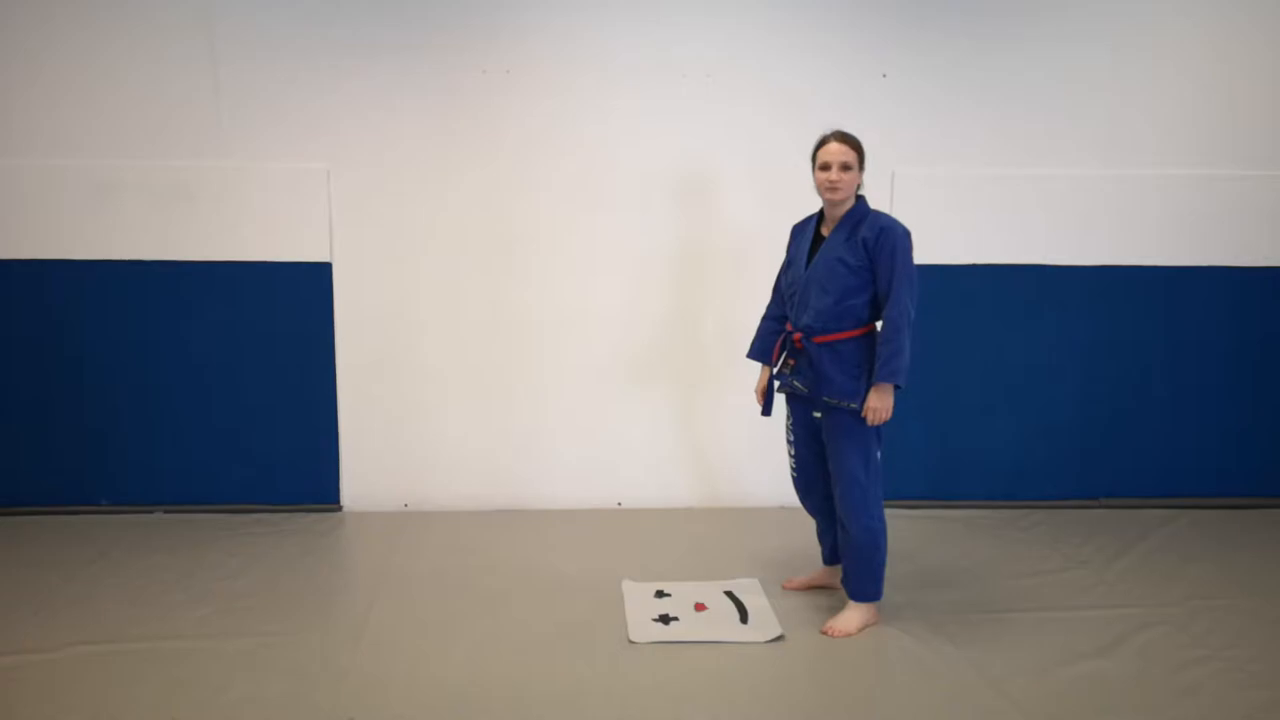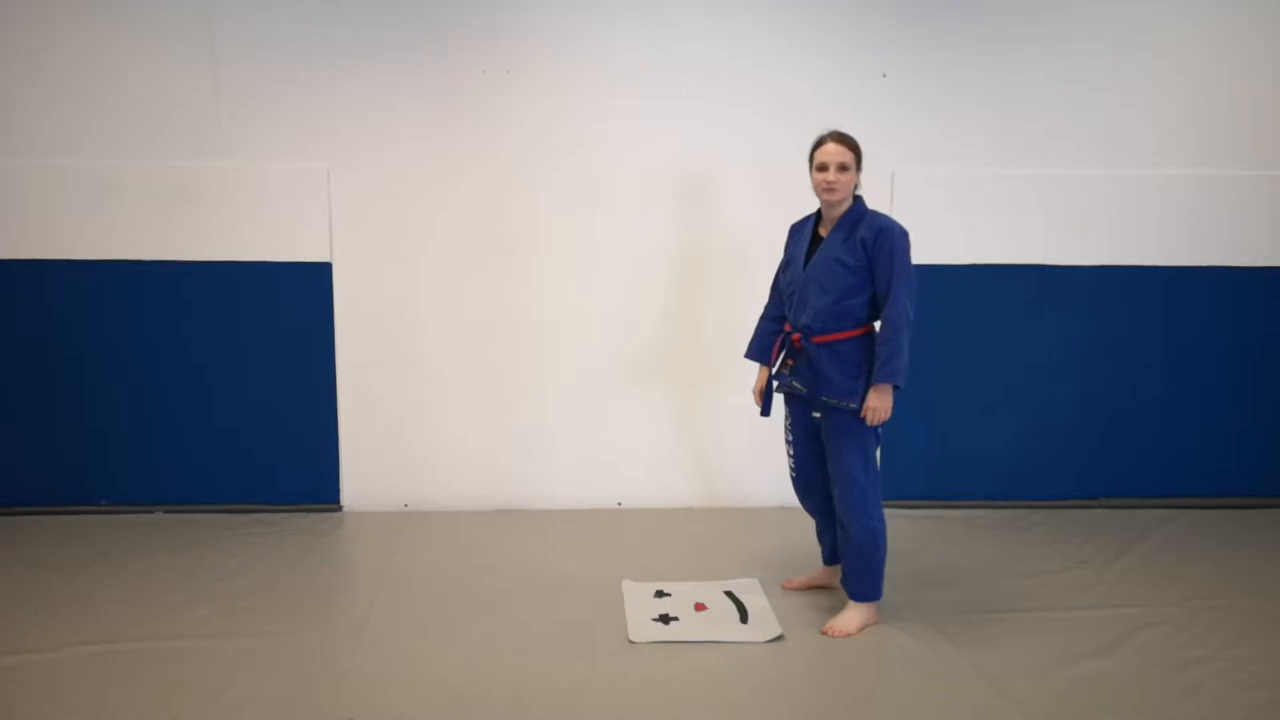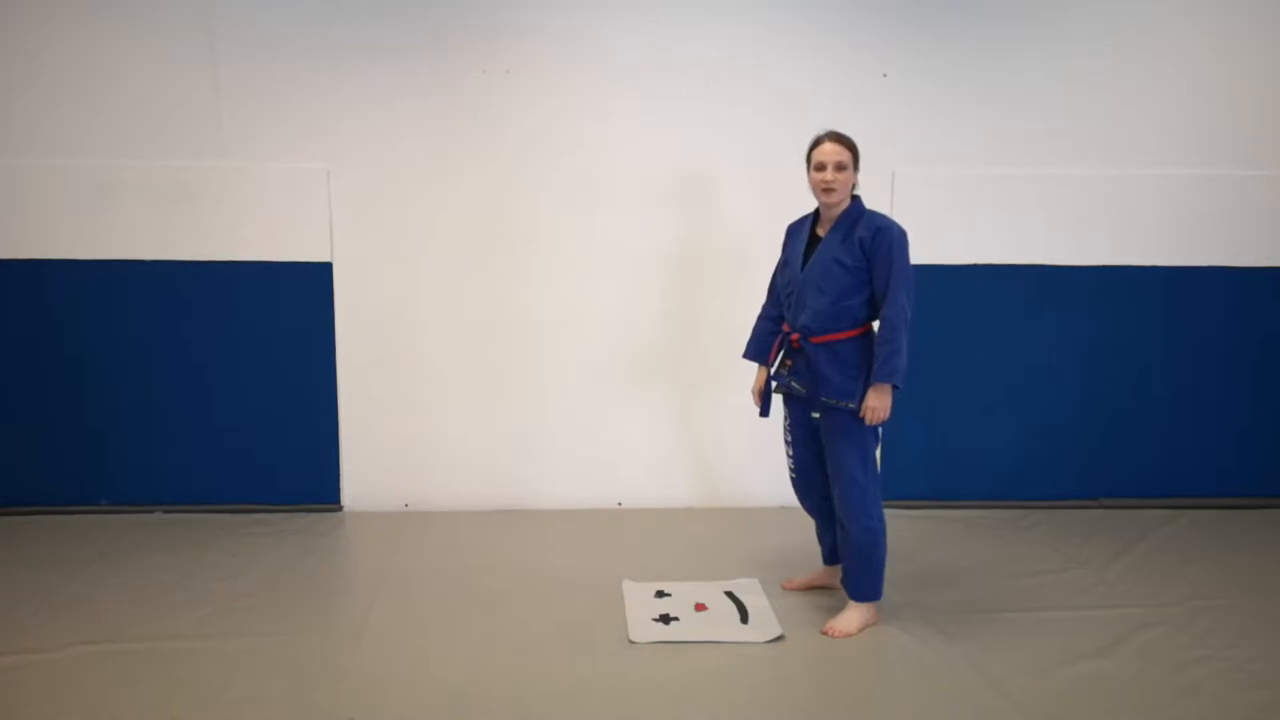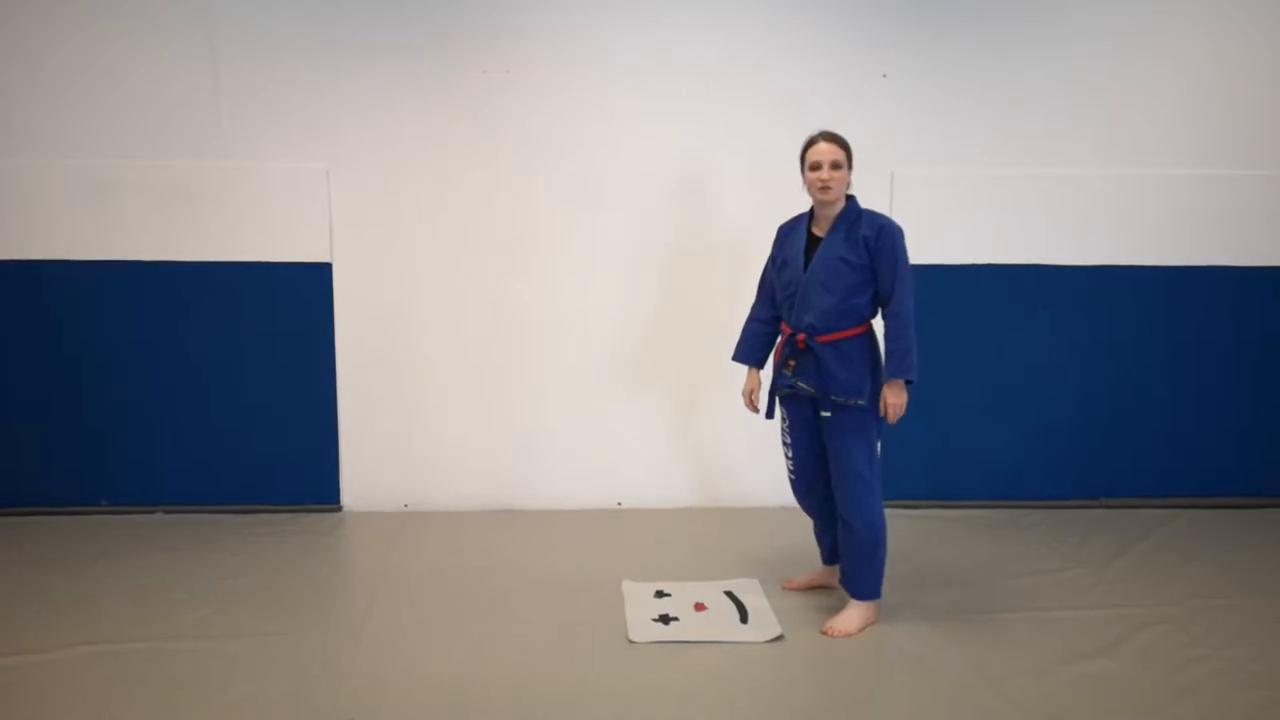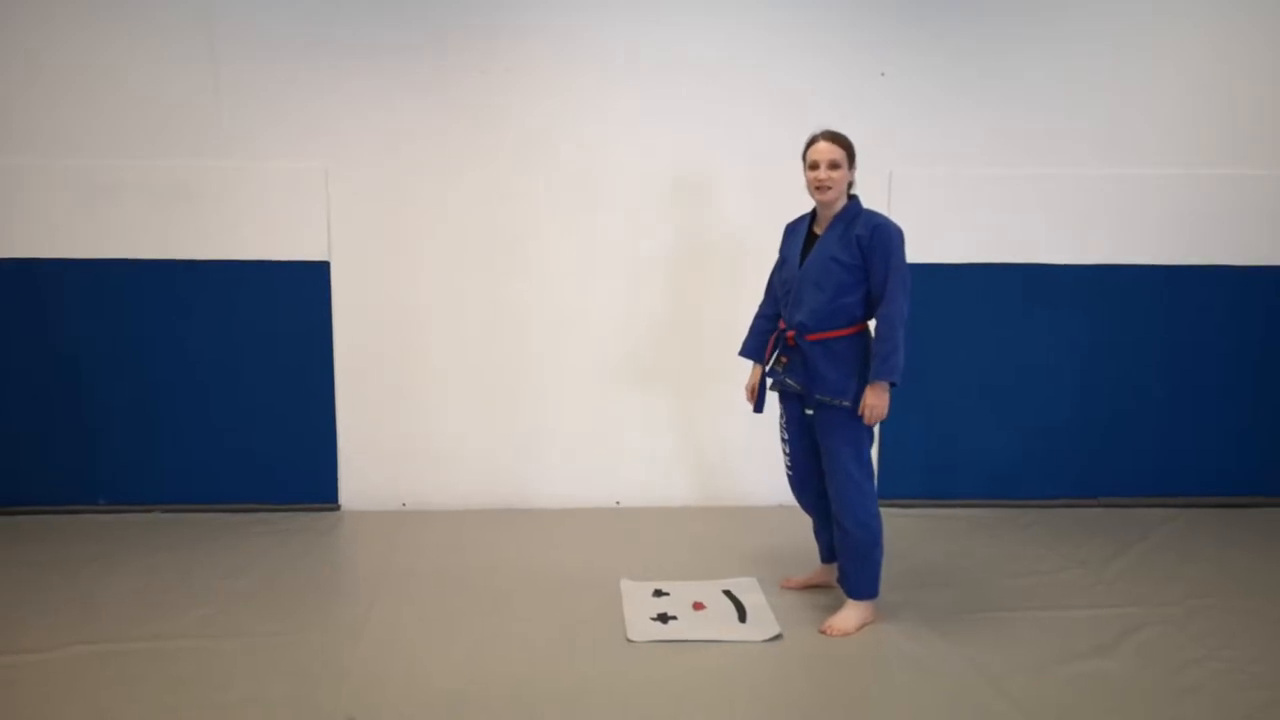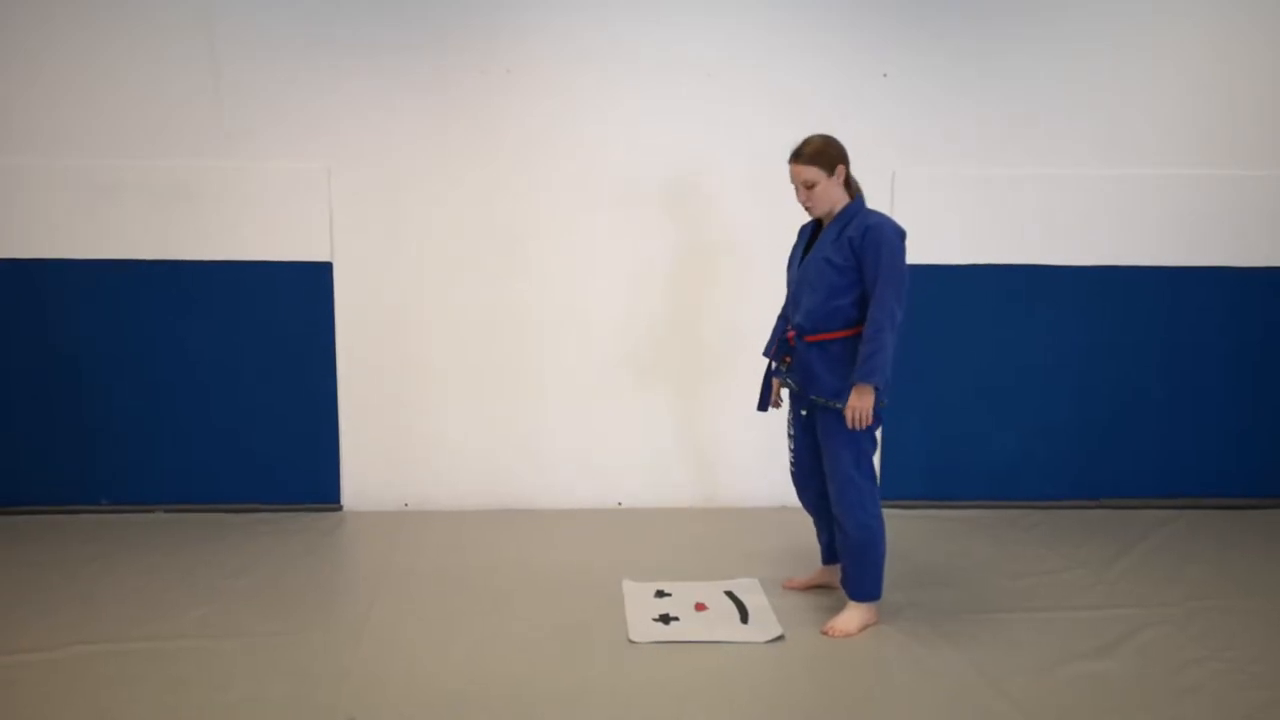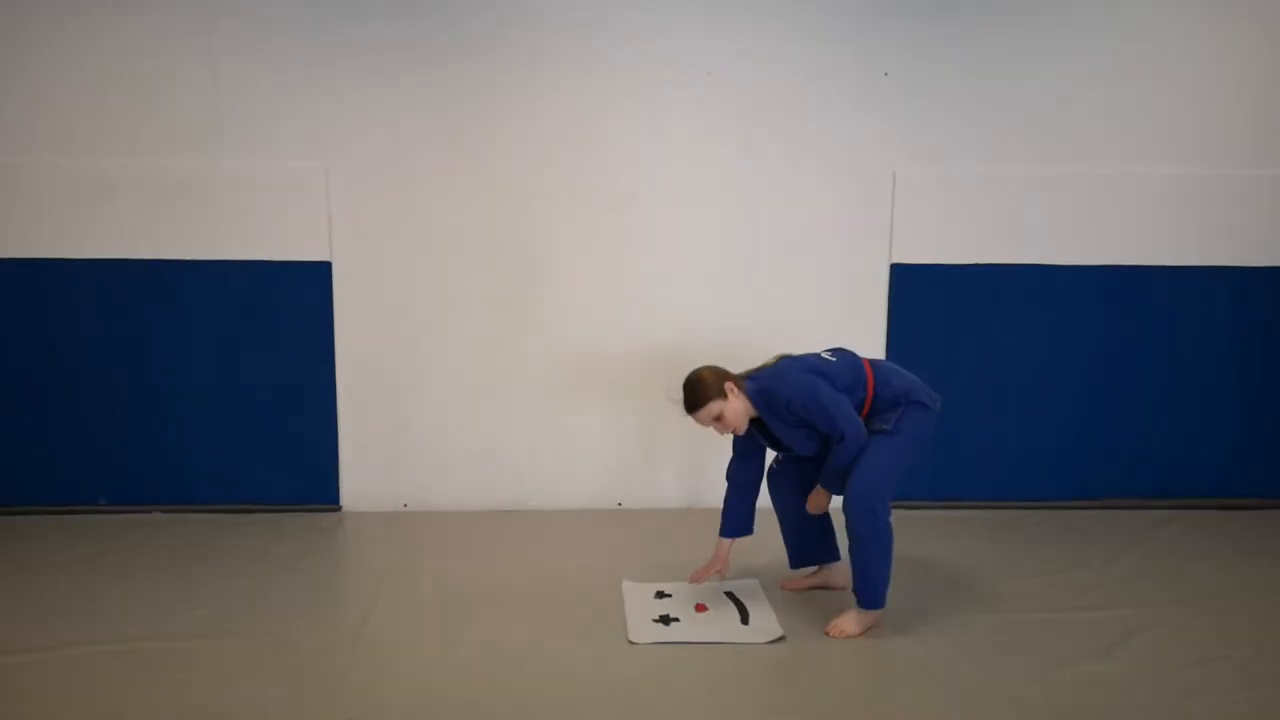
dt=0.7s
person 1, frame 1
left shoulder: (883, 233)
right shoulder: (802, 232)
left elbow: (897, 314)
right elbow: (780, 302)
left wrist: (885, 384)
right wrist: (767, 363)
left hip: (850, 377)
right hip: (803, 373)
left knee: (855, 489)
right knee: (812, 482)
left ankle: (865, 600)
right ankle: (835, 566)
person 1, frame 2
left shoulder: (881, 233)
right shoulder: (800, 232)
left elbow: (896, 314)
right elbow: (778, 302)
left wrist: (884, 384)
right wrist: (765, 363)
left hip: (849, 377)
right hip: (803, 373)
left knee: (854, 489)
right knee: (811, 481)
left ankle: (865, 600)
right ankle: (834, 566)
person 1, frame 3
left shoulder: (879, 233)
right shoulder: (798, 232)
left elbow: (894, 314)
right elbow: (776, 302)
left wrist: (883, 385)
right wrist: (764, 363)
left hip: (848, 375)
right hip: (800, 372)
left knee: (853, 488)
right knee: (811, 481)
left ankle: (864, 600)
right ankle: (835, 566)
person 1, frame 4
left shoulder: (877, 232)
right shoulder: (788, 234)
left elbow: (898, 310)
right elbow: (766, 305)
left wrist: (897, 379)
right wrist: (754, 367)
left hip: (849, 373)
right hip: (797, 371)
left knee: (854, 486)
right knee: (810, 481)
left ankle: (864, 598)
right ankle: (833, 565)
person 1, frame 5
left shoulder: (876, 232)
right shoulder: (796, 231)
left elbow: (891, 311)
right elbow: (773, 300)
left wrist: (881, 381)
right wrist: (759, 362)
left hip: (842, 374)
right hip: (796, 370)
left knee: (848, 484)
right knee: (807, 479)
left ankle: (862, 598)
right ankle: (832, 565)
person 1, frame 6
left shoulder: (875, 231)
right shoulder: (810, 233)
left elbow: (885, 315)
left wrist: (866, 384)
right wrist: (779, 365)
left hip: (844, 379)
right hip: (808, 375)
left knee: (849, 487)
right knee: (810, 480)
left ankle: (864, 601)
right ankle: (835, 567)
person 1, frame 7
left shoulder: (789, 387)
right shoulder: (749, 420)
left elbow: (851, 434)
right elbow: (742, 483)
left wrist: (825, 488)
right wrist: (721, 552)
left hip: (905, 408)
right hip: (861, 413)
left knee: (862, 497)
right knee: (787, 476)
left ankle: (869, 608)
right ankle: (828, 568)
